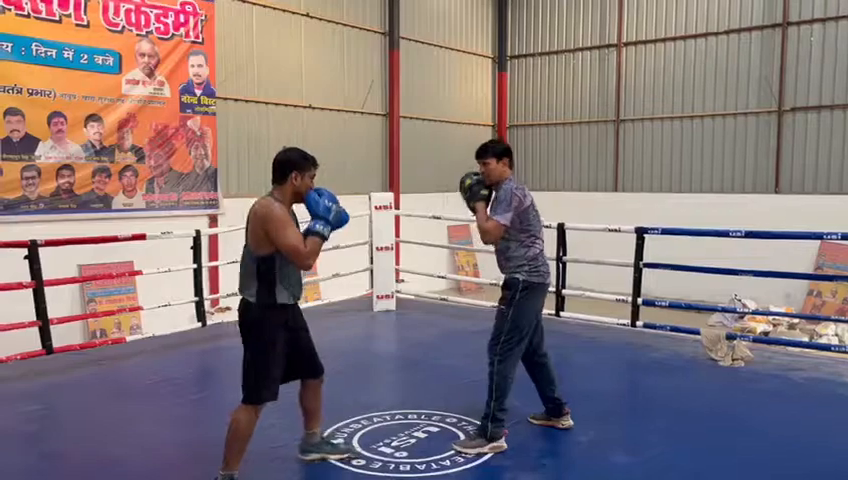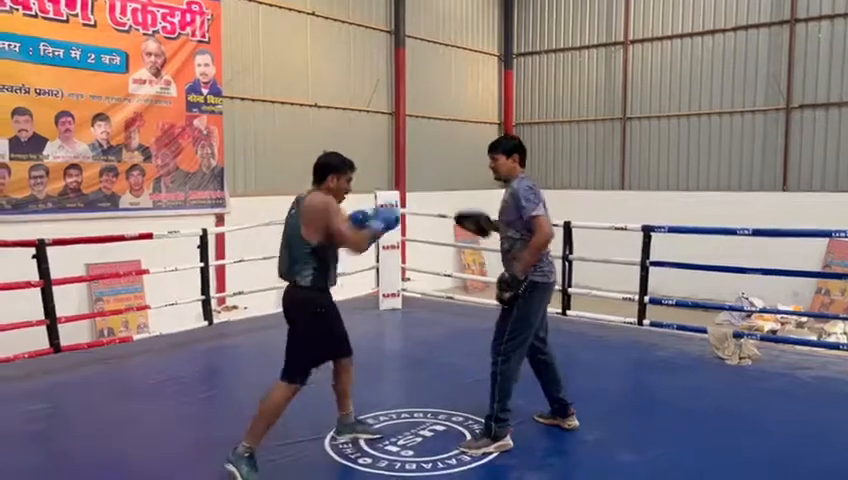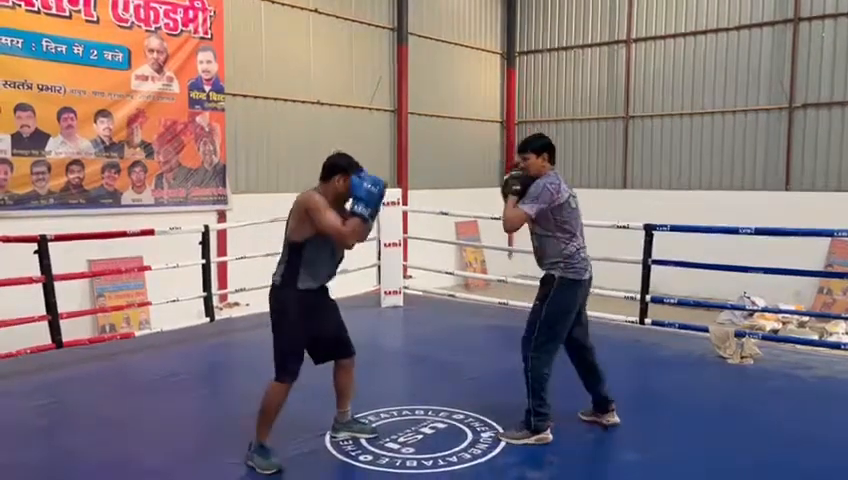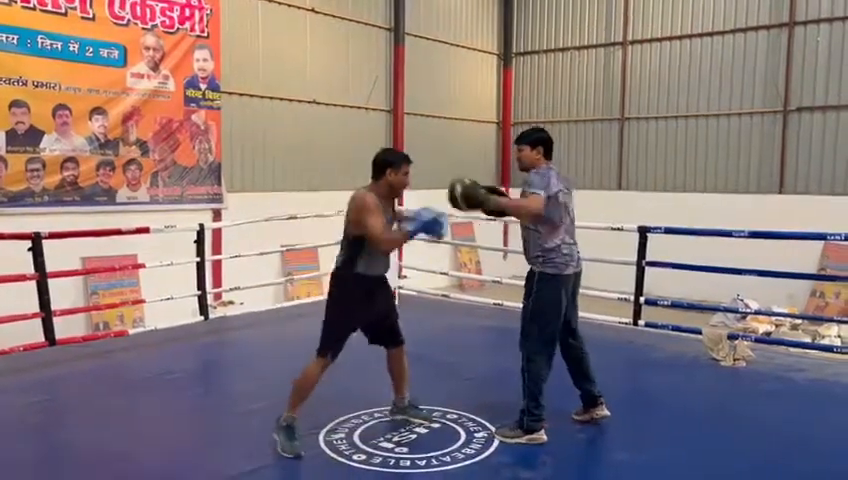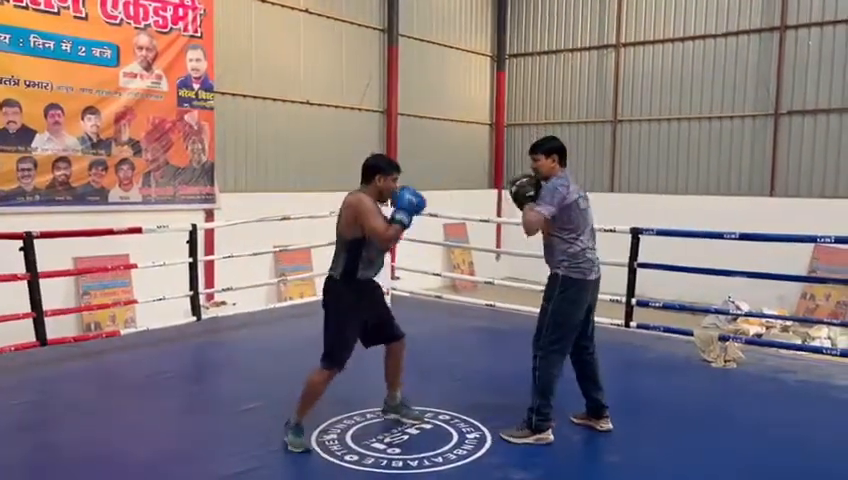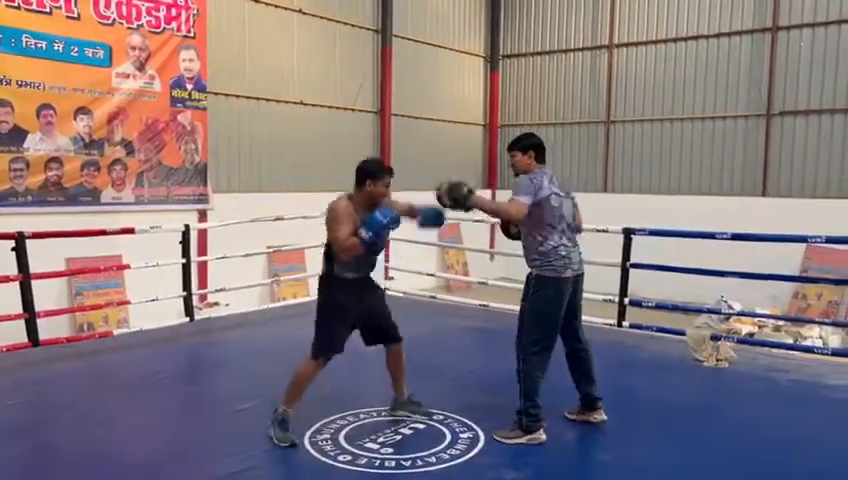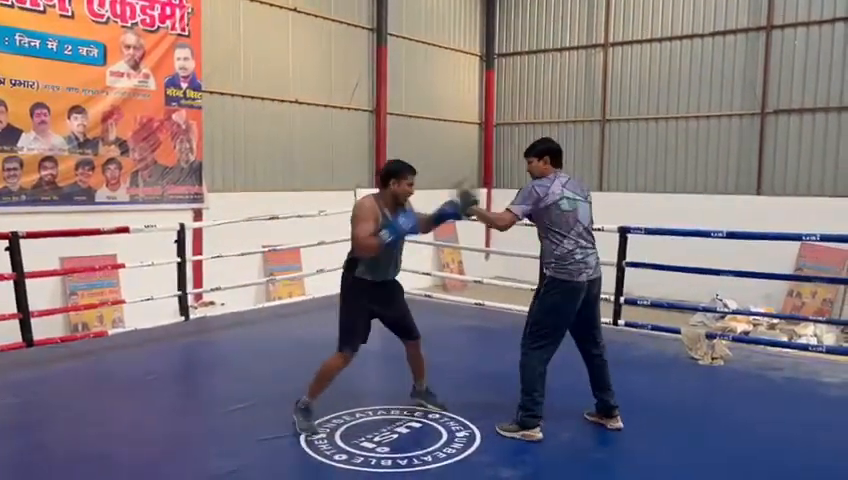
dt=0.7s
person 1, frame 1
left shoulder: (509, 191)
right shoulder: (506, 191)
left elbow: (489, 235)
right elbow: (497, 234)
left wrist: (478, 203)
right wrist: (479, 204)
left hip: (524, 280)
right hip: (532, 278)
left knee: (502, 351)
right knee: (532, 348)
left ankle: (492, 433)
right ankle: (557, 411)
person 1, frame 2
left shoulder: (522, 189)
right shoulder: (515, 190)
left elbow: (544, 233)
left wrist: (518, 272)
left hip: (531, 280)
right hip: (537, 279)
left knee: (505, 351)
right knee: (537, 346)
left ankle: (497, 432)
right ankle: (563, 411)
person 1, frame 3
left shoulder: (544, 185)
right shoulder: (556, 185)
left elbow: (510, 223)
right elbow: (539, 222)
left wrist: (512, 195)
right wrist: (521, 195)
left hip: (564, 276)
right hip: (579, 273)
left knee: (536, 347)
right knee: (578, 341)
left ankle: (537, 425)
right ankle: (604, 407)
person 1, frame 4
left shoulder: (539, 177)
right shoulder: (559, 180)
left elbow: (532, 206)
left wrist: (488, 199)
right wrist: (498, 203)
left hip: (548, 271)
right hip: (569, 267)
left knee: (535, 346)
right knee: (569, 336)
left ankle: (532, 425)
right ankle: (593, 402)
person 1, frame 5
left shoulder: (555, 187)
right shoulder: (572, 187)
left elbow: (531, 227)
left wrist: (524, 200)
right wrist: (533, 200)
left hip: (569, 276)
right hip: (589, 274)
left knee: (548, 348)
right knee: (582, 345)
left ankle: (539, 425)
right ankle: (598, 413)
person 1, frame 6
left shoulder: (530, 182)
right shoulder: (560, 186)
left elbow: (515, 212)
right elbow: (578, 225)
left wrist: (469, 198)
left hip: (548, 274)
right hip: (572, 270)
left knee: (532, 348)
right knee: (574, 339)
left ankle: (530, 425)
right ankle: (591, 405)
person 1, frame 7
left shoulder: (538, 189)
right shoulder: (580, 189)
left elbow: (502, 222)
left wrist: (473, 208)
left hip: (561, 278)
right hip: (591, 275)
left knee: (535, 347)
right knee: (592, 344)
left ankle: (529, 422)
right ankle: (608, 411)
person 2, frame 1
left shoulder: (280, 209)
right shoulder: (271, 211)
left elbow: (294, 252)
right elbow: (305, 260)
left wrist: (318, 226)
right wrist: (323, 223)
left hip: (285, 310)
right hip: (263, 315)
left knee: (313, 376)
right knee: (256, 401)
left ankle: (313, 443)
person 2, frame 2
left shoulder: (303, 203)
right shoulder: (323, 203)
right elbow: (356, 244)
left wrist: (342, 230)
right wrist: (378, 223)
left hip: (311, 295)
right hip: (308, 298)
left knee: (343, 357)
right knee: (293, 380)
left ankle: (346, 422)
right ankle: (242, 454)
person 2, frame 3
left shoulder: (334, 205)
right shoulder: (312, 201)
left elbow: (355, 237)
right elbow: (347, 238)
left wrist: (369, 202)
right wrist: (364, 202)
left hip: (316, 294)
right hip: (290, 297)
left knee: (346, 356)
right knee: (286, 377)
left ankle: (343, 421)
right ankle: (257, 447)
person 2, frame 4
left shoulder: (386, 199)
right shoulder: (366, 200)
left elbow: (400, 218)
right elbow: (383, 244)
left wrist: (424, 221)
right wrist: (414, 224)
left hip: (375, 283)
right hip: (351, 284)
left knee: (396, 344)
right knee: (325, 358)
left ankle: (402, 405)
right ankle: (286, 423)
person 2, frame 5
left shoulder: (368, 202)
right shoulder: (359, 202)
left elbow: (380, 237)
right elbow: (385, 239)
left wrist: (402, 213)
right wrist: (405, 211)
left hip: (364, 287)
right hip: (344, 291)
left knee: (395, 341)
right knee: (331, 366)
left ankle: (393, 405)
right ankle: (294, 425)
person 2, frame 6
left shoulder: (379, 204)
right shoulder: (341, 208)
left elbow: (408, 209)
right elbow: (344, 251)
left wrist: (426, 213)
right wrist: (371, 229)
left hip: (364, 285)
right hip: (337, 288)
left knee: (394, 342)
right knee: (319, 358)
left ankle: (401, 400)
right ankle: (281, 416)
person 2, frame 7
left shoulder: (400, 207)
right shoulder: (366, 206)
left elbow: (424, 225)
right elbow: (361, 248)
left wrist: (449, 210)
right wrist: (394, 233)
left hip: (384, 284)
right hip: (359, 285)
left knee: (412, 339)
right knee: (346, 353)
left ankle: (420, 390)
right ankle: (304, 405)
